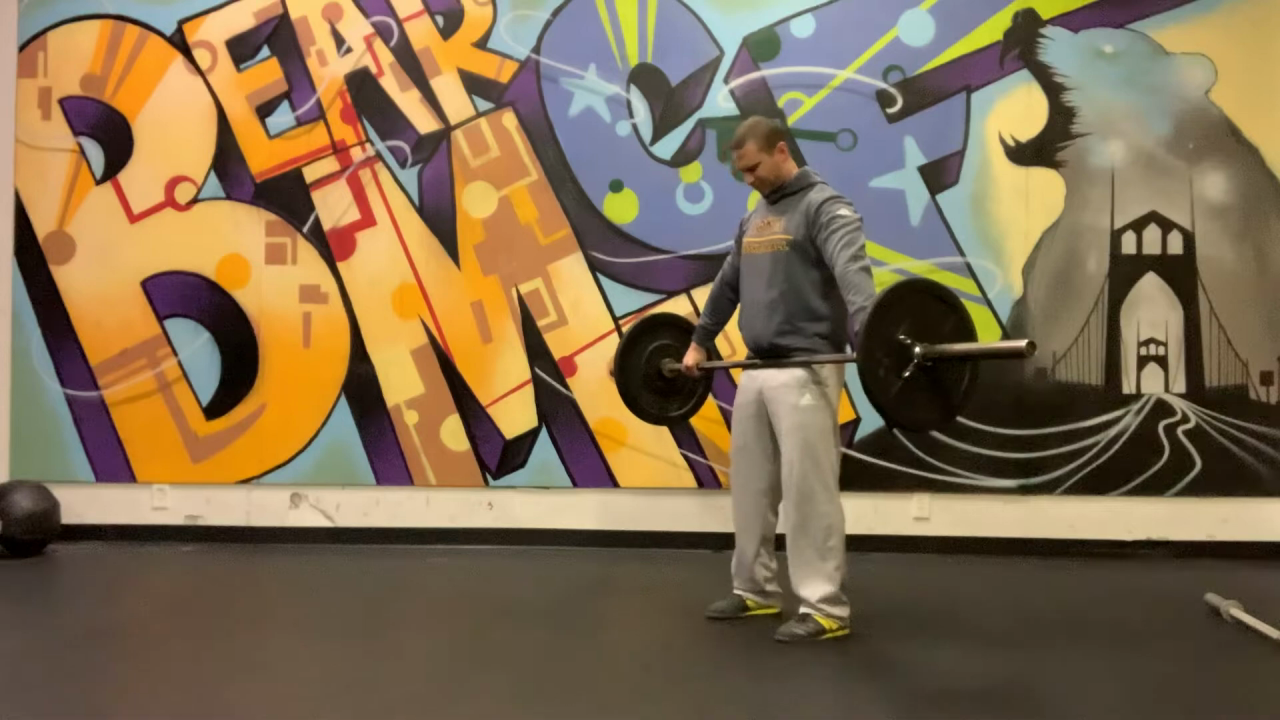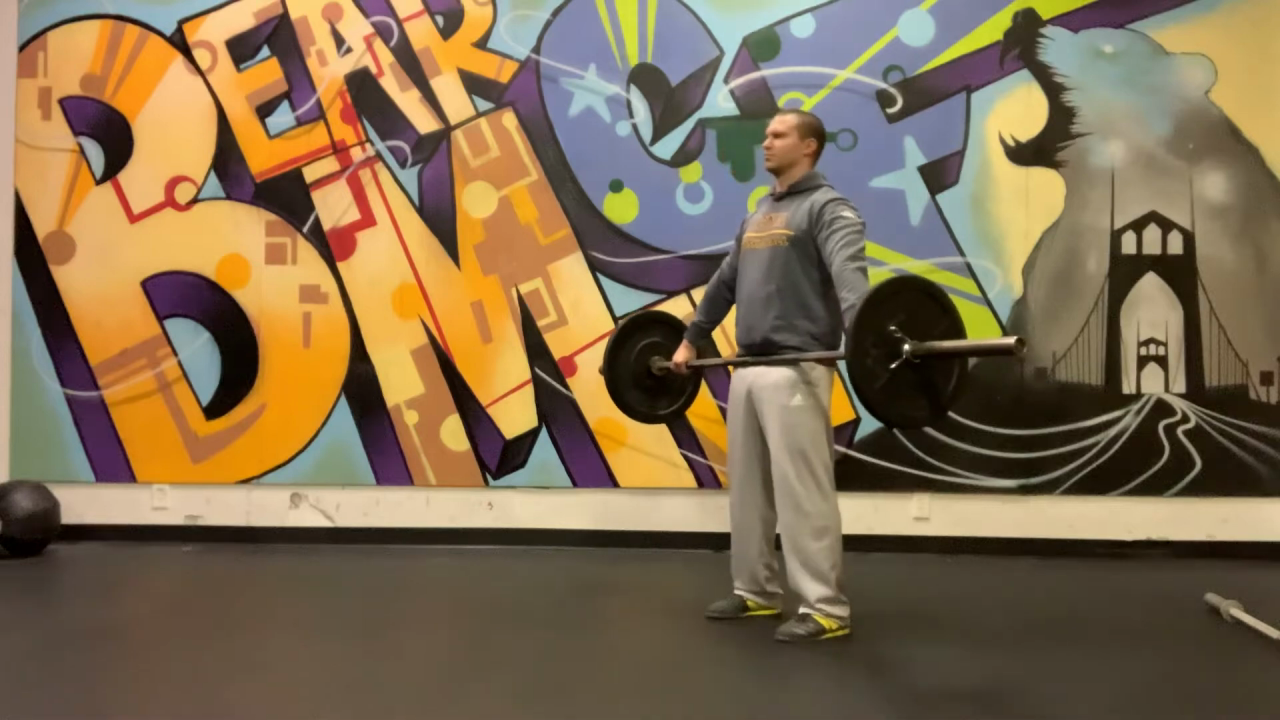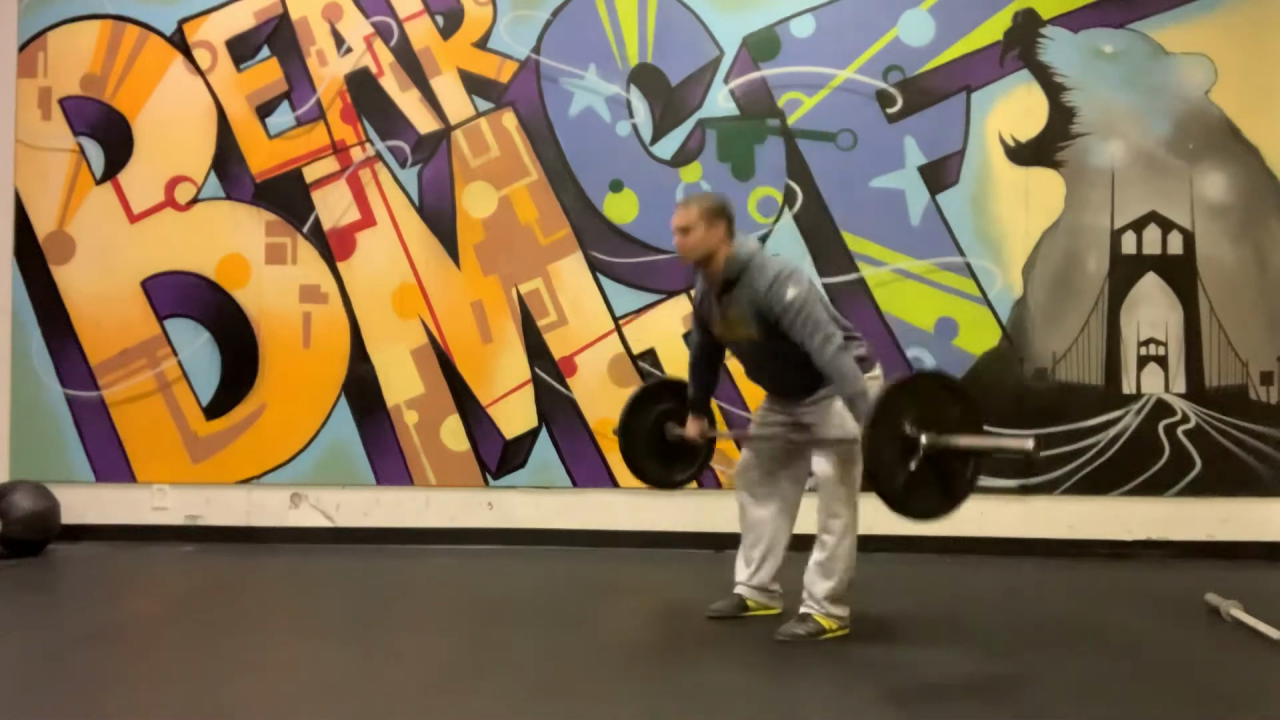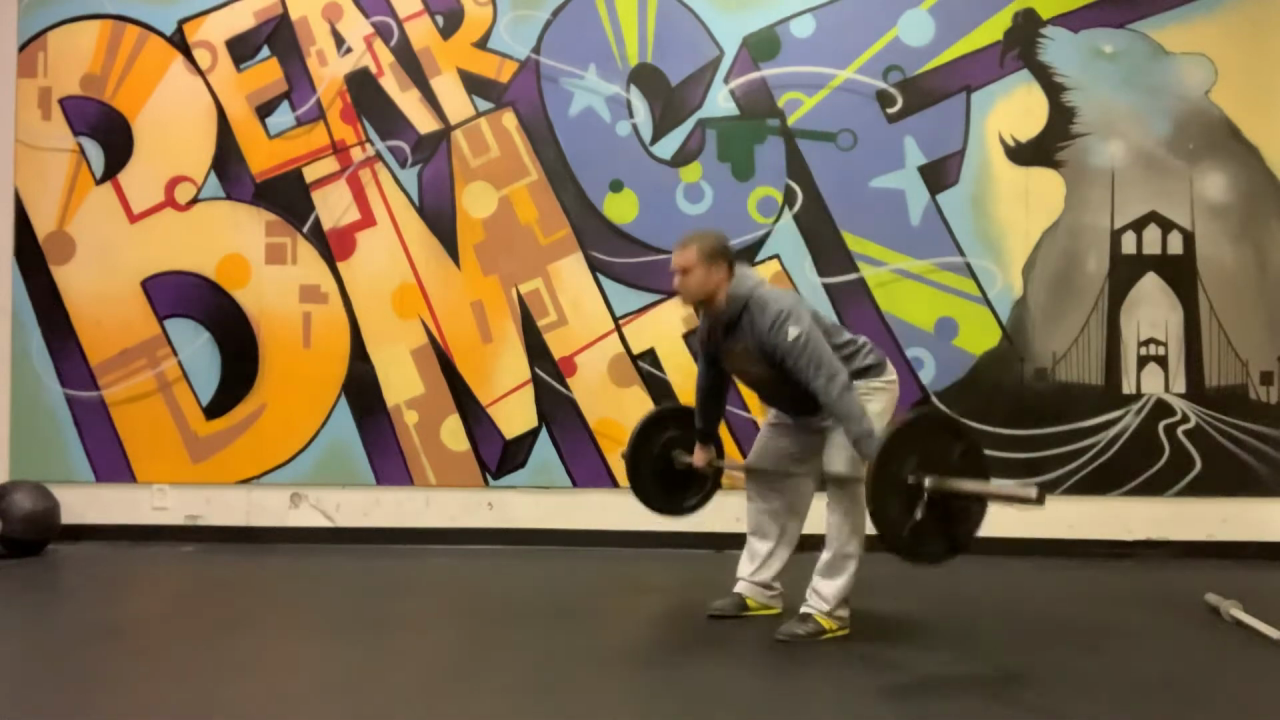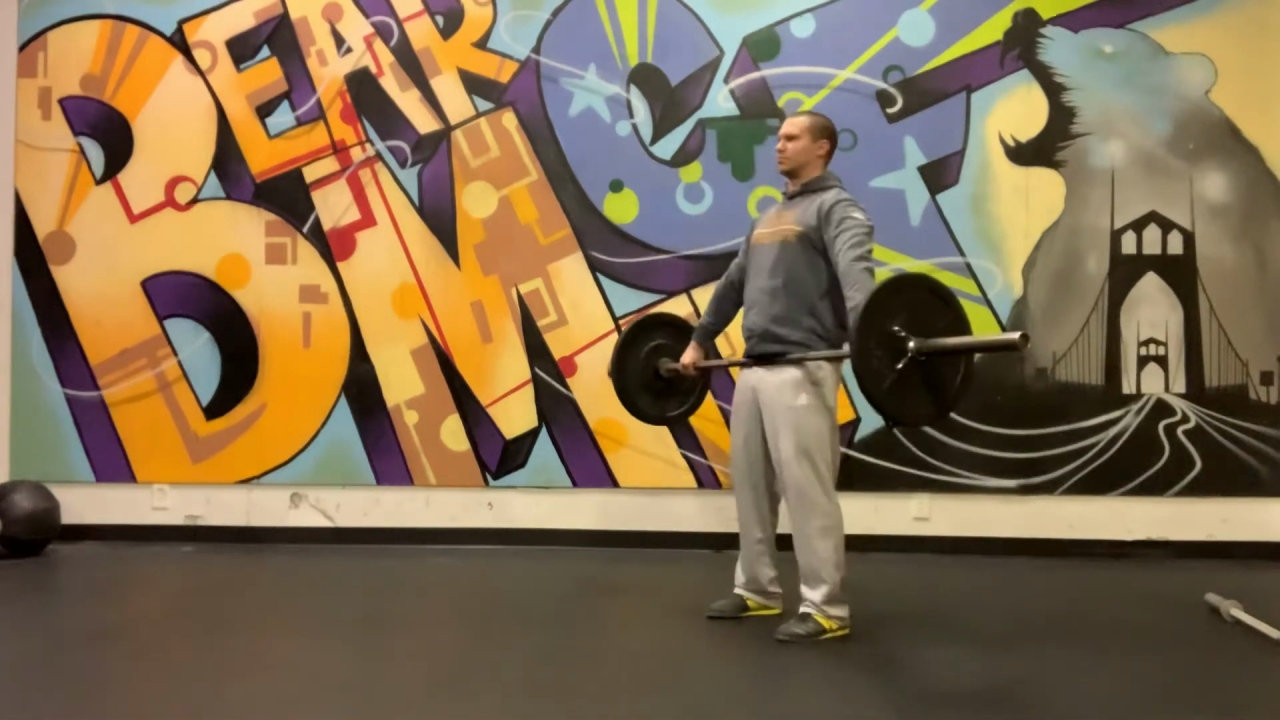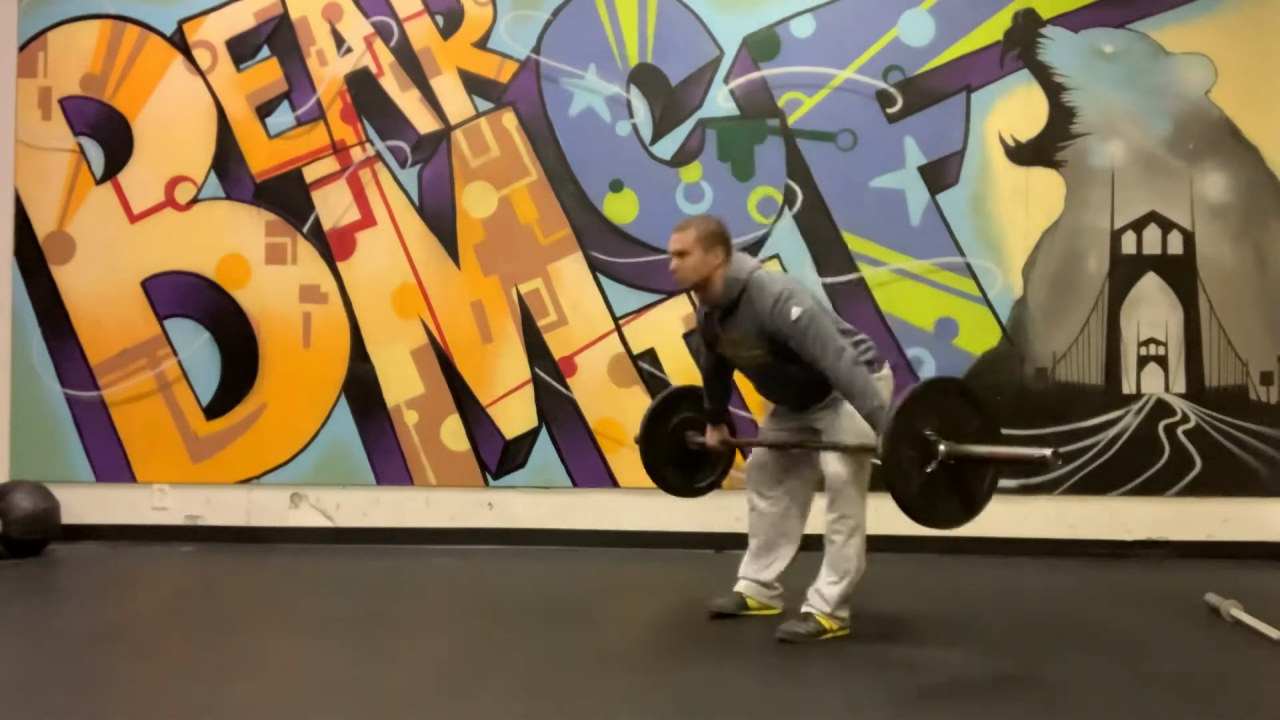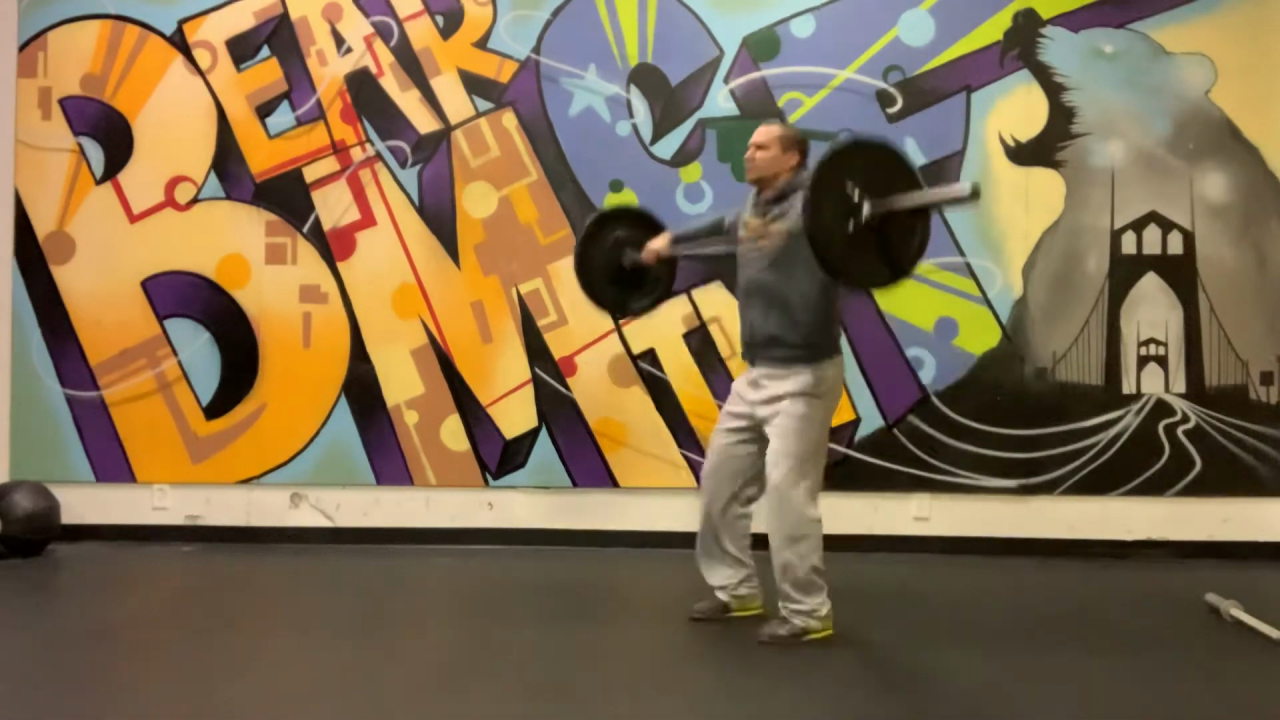
dt=0.7s
person 1, frame 1
left shoulder: (825, 207)
right shoulder: (754, 217)
left elbow: (852, 272)
right elbow: (728, 284)
right wrist: (698, 341)
left hip: (805, 371)
right hip: (755, 371)
left knee: (808, 488)
right knee: (749, 486)
left ankle: (825, 608)
right ankle: (754, 590)
person 1, frame 2
left shoulder: (828, 208)
right shoulder: (758, 214)
left elbow: (848, 272)
right elbow: (726, 281)
right wrist: (691, 338)
left hip: (796, 369)
right hip: (747, 368)
left knee: (803, 489)
right knee: (748, 486)
left ankle: (826, 607)
right ankle: (756, 590)
person 1, frame 3
left shoulder: (773, 278)
right shoulder: (706, 293)
left elbow: (829, 346)
right elbow: (705, 354)
left wrist: (869, 418)
right wrist: (697, 412)
left hip: (841, 382)
right hip: (786, 396)
left knee: (833, 480)
right knee: (756, 476)
left ankle: (826, 608)
right ankle: (756, 590)
person 1, frame 4
left shoulder: (775, 314)
right shoulder: (712, 325)
left elbow: (833, 385)
right elbow: (711, 384)
left wrist: (877, 458)
right wrist: (703, 442)
left hip: (861, 385)
left knee: (843, 479)
right knee: (763, 478)
left ankle: (828, 608)
right ankle: (757, 588)
person 1, frame 5
left shoulder: (838, 208)
right shoulder: (770, 216)
left elbow: (854, 272)
right elbow: (735, 281)
right wrist: (699, 340)
left hip: (802, 370)
right hip: (753, 368)
left knee: (806, 488)
right knee: (751, 484)
left ankle: (825, 608)
right ankle: (757, 591)
person 1, frame 6
left shoulder: (775, 298)
right shoulder: (709, 312)
left elbow: (840, 360)
right elbow: (715, 369)
left wrist: (888, 430)
right wrist: (715, 421)
left hip: (848, 391)
right hip: (796, 401)
left knee: (843, 481)
right knee: (767, 479)
left ankle: (827, 610)
right ankle: (757, 588)
person 1, frame 7
left shoulder: (809, 205)
right shoulder: (751, 211)
right elbow: (724, 228)
right wrist: (672, 239)
left hip: (807, 375)
right hip: (758, 374)
left knee: (789, 491)
right knee: (720, 484)
left ankle: (807, 612)
right ankle: (734, 589)
